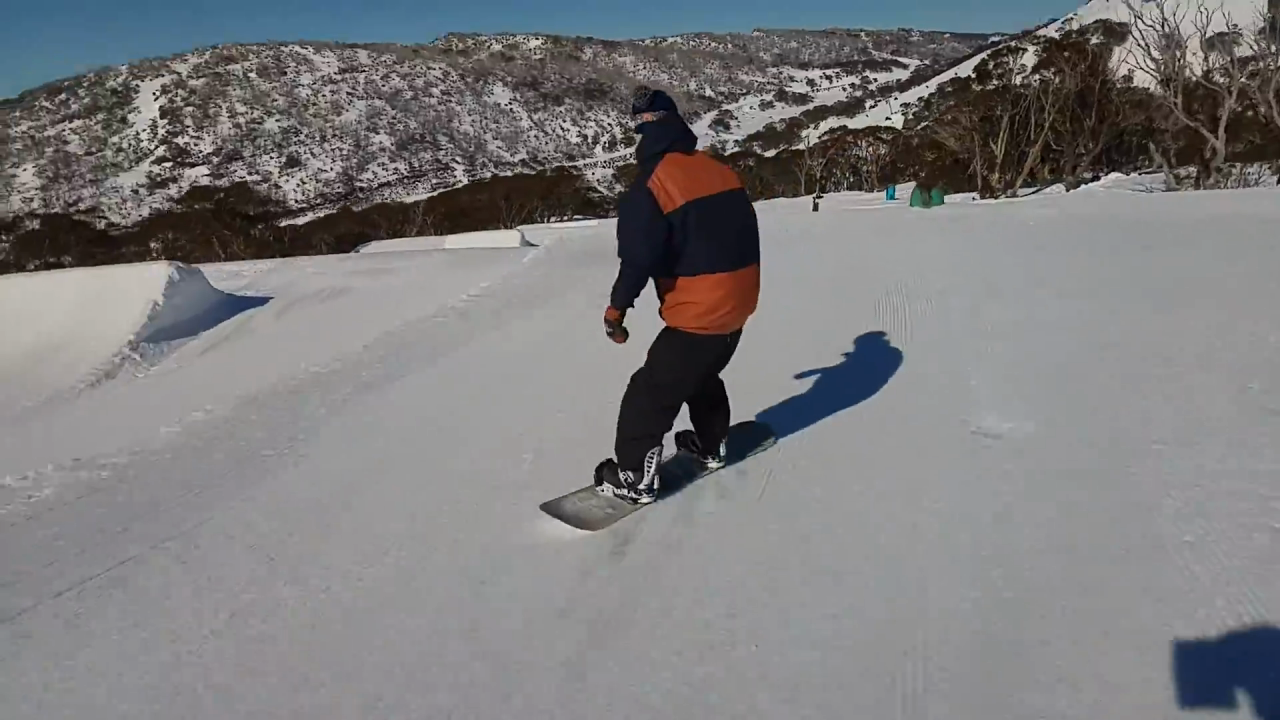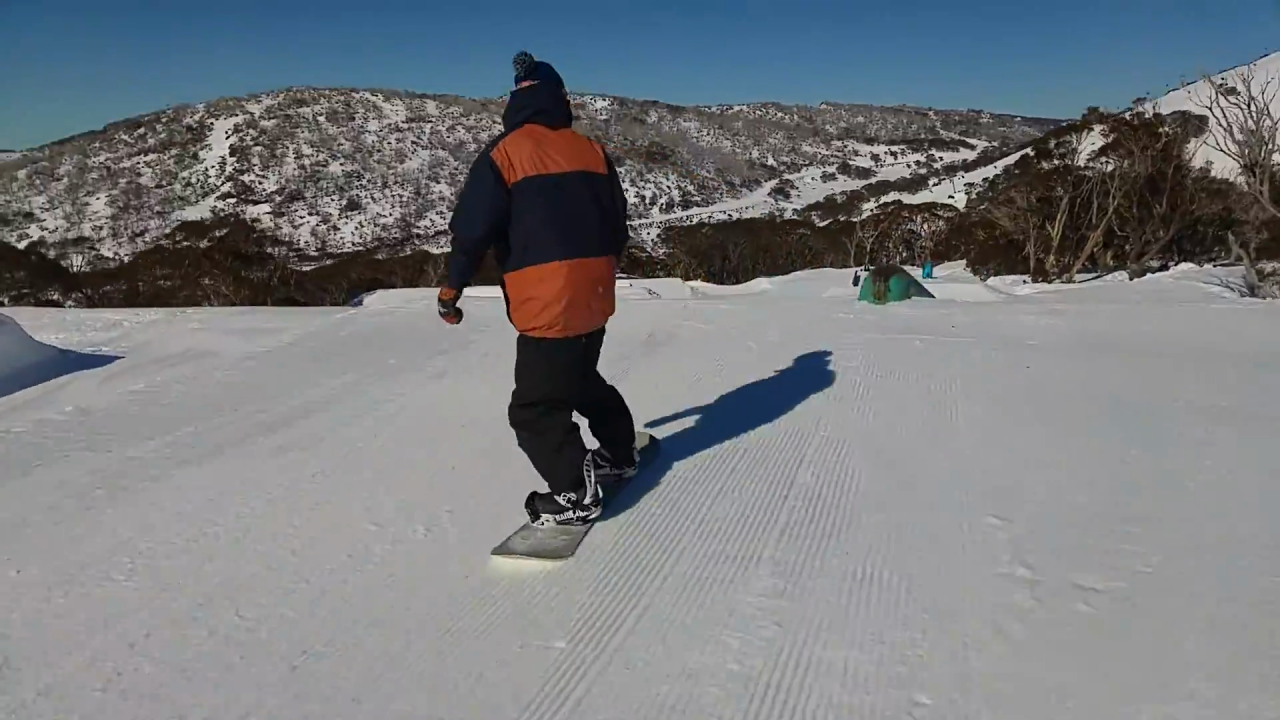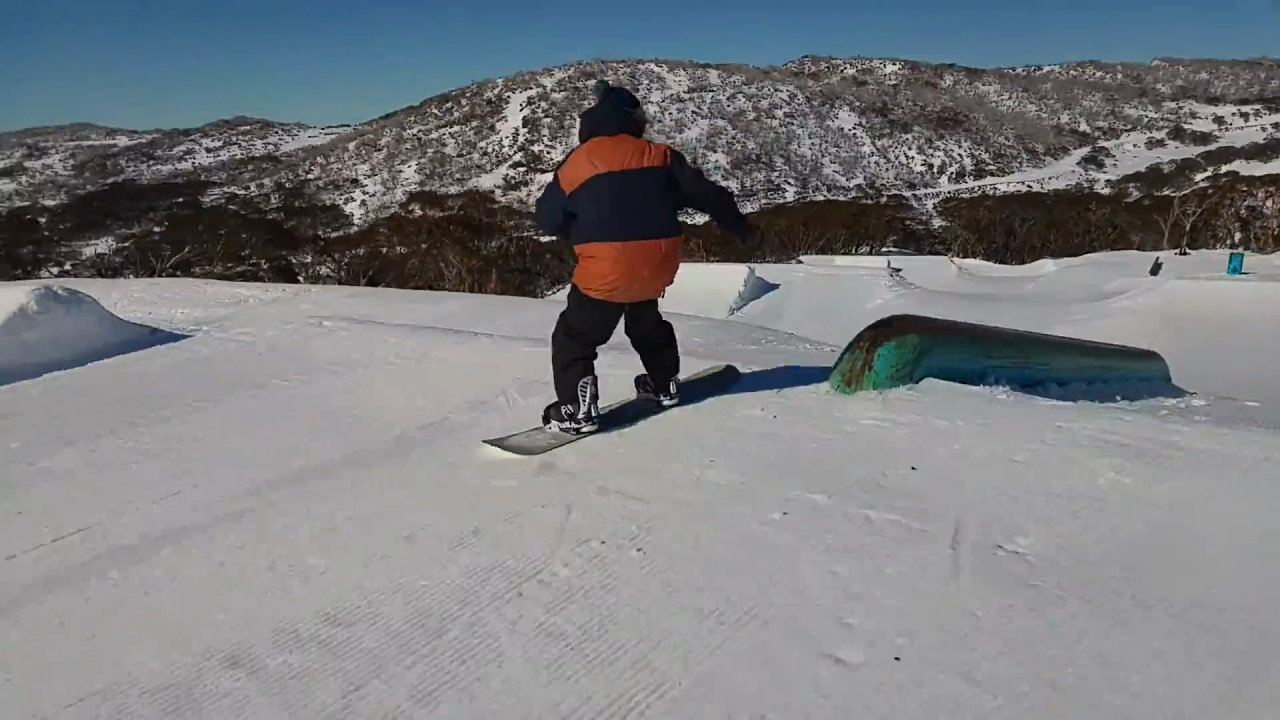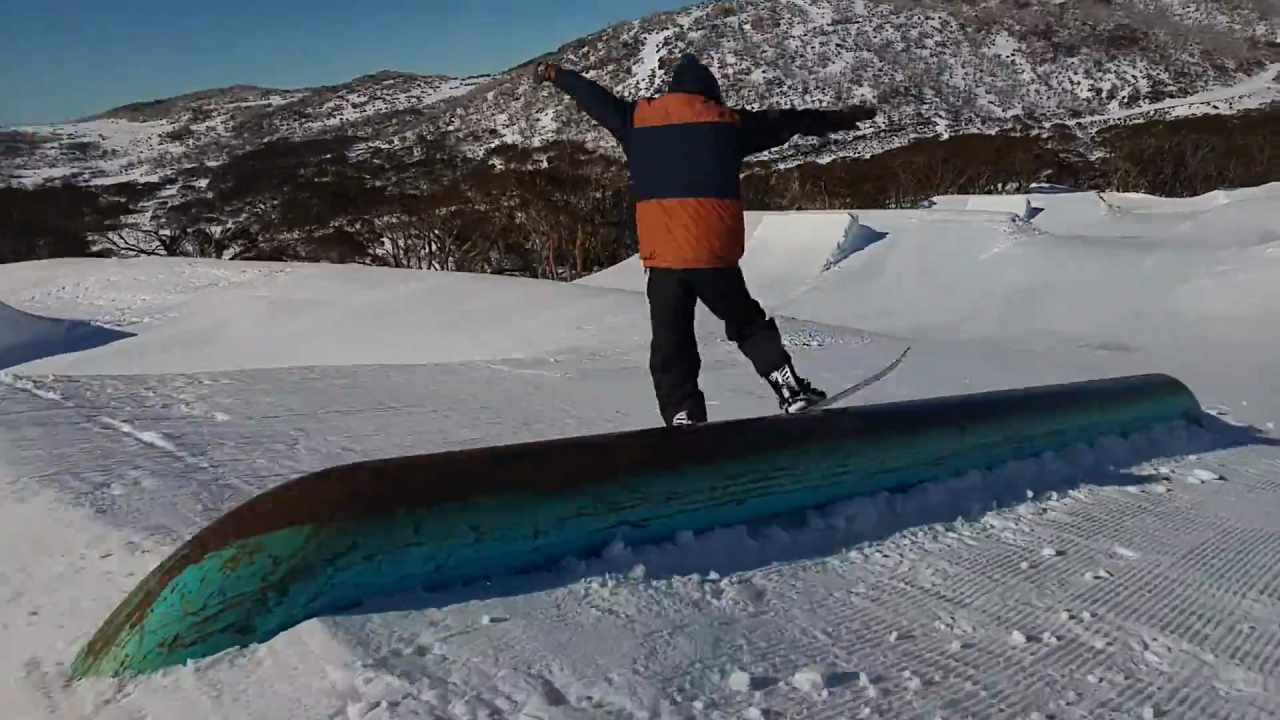
dt=0.7s
person 1, frame 1
left shoulder: (650, 184)
right shoulder: (722, 171)
left elbow: (637, 254)
right elbow: (745, 232)
left wrist: (617, 305)
left hip: (699, 309)
right hip: (740, 299)
left knee: (652, 392)
right knee: (700, 375)
left ankle: (633, 476)
right ankle: (712, 444)
person 1, frame 2
left shoulder: (503, 154)
right shoulder: (593, 151)
left elbow: (473, 228)
right elbow: (616, 224)
left wrist: (452, 285)
left hip: (546, 302)
right hip: (594, 295)
left knee: (535, 409)
right knee: (582, 380)
left ankle: (575, 494)
right ankle: (621, 451)
person 1, frame 3
left shoulder: (572, 166)
right shoulder: (657, 153)
left elbow: (548, 220)
right elbow: (704, 194)
left wrist: (574, 215)
right wrist: (737, 221)
left hip: (604, 270)
right hip: (656, 265)
left knee: (574, 337)
right knee: (646, 323)
left ankle: (580, 408)
right ankle: (664, 384)
person 1, frame 4
left shoulder: (639, 115)
right shoulder: (728, 118)
left elbow: (597, 100)
right elbow: (789, 123)
left wrist: (556, 75)
right wrist: (844, 117)
left hip: (665, 245)
right hip: (718, 239)
left knee: (670, 343)
right knee: (744, 320)
left ankle: (684, 417)
right ankle: (792, 389)
